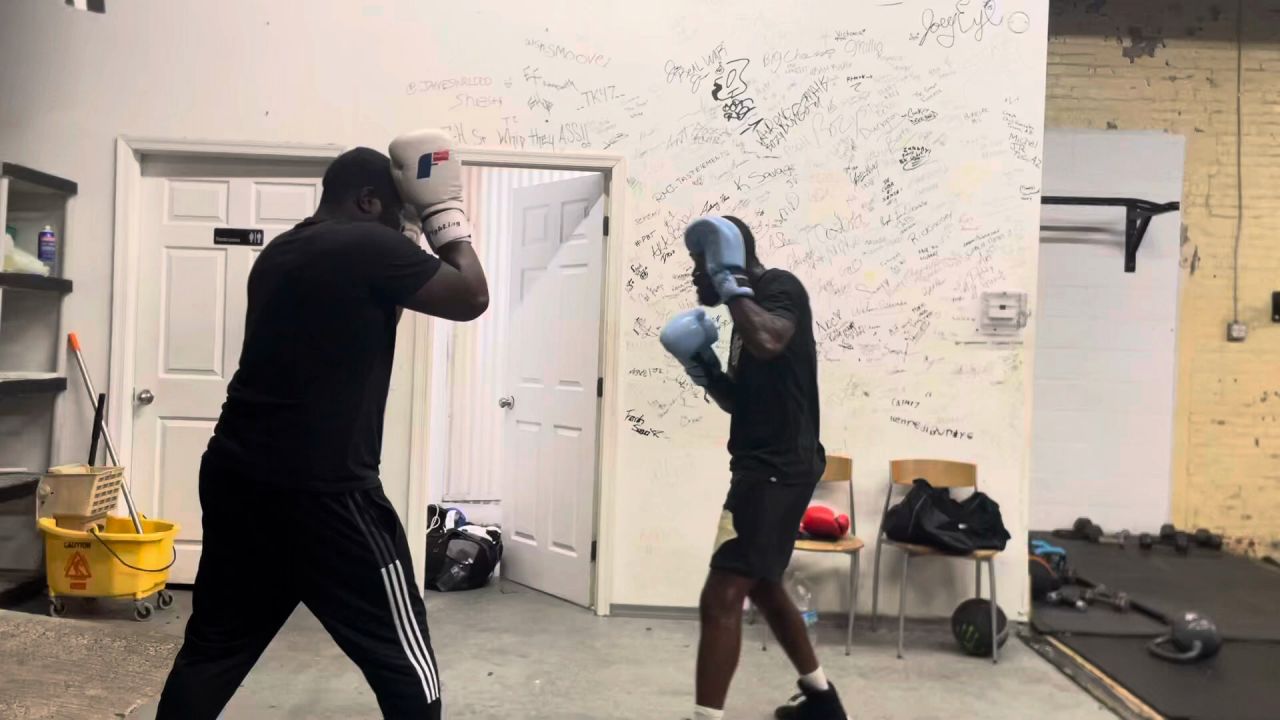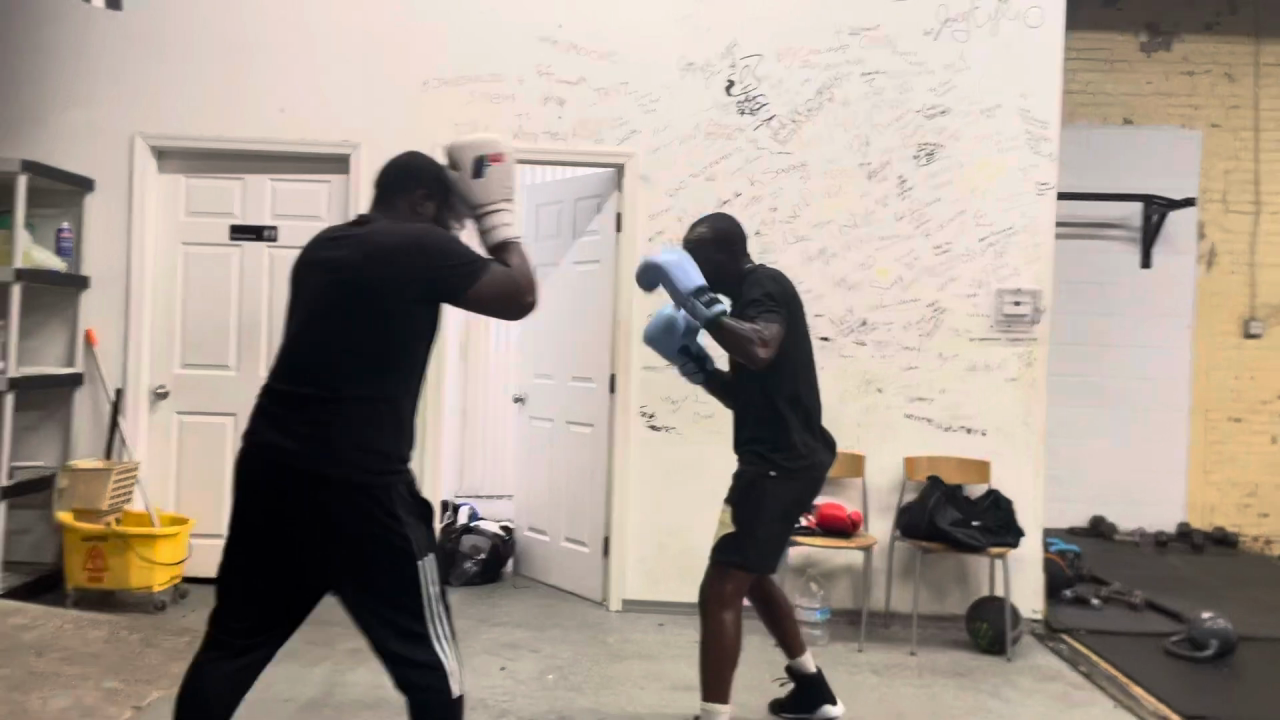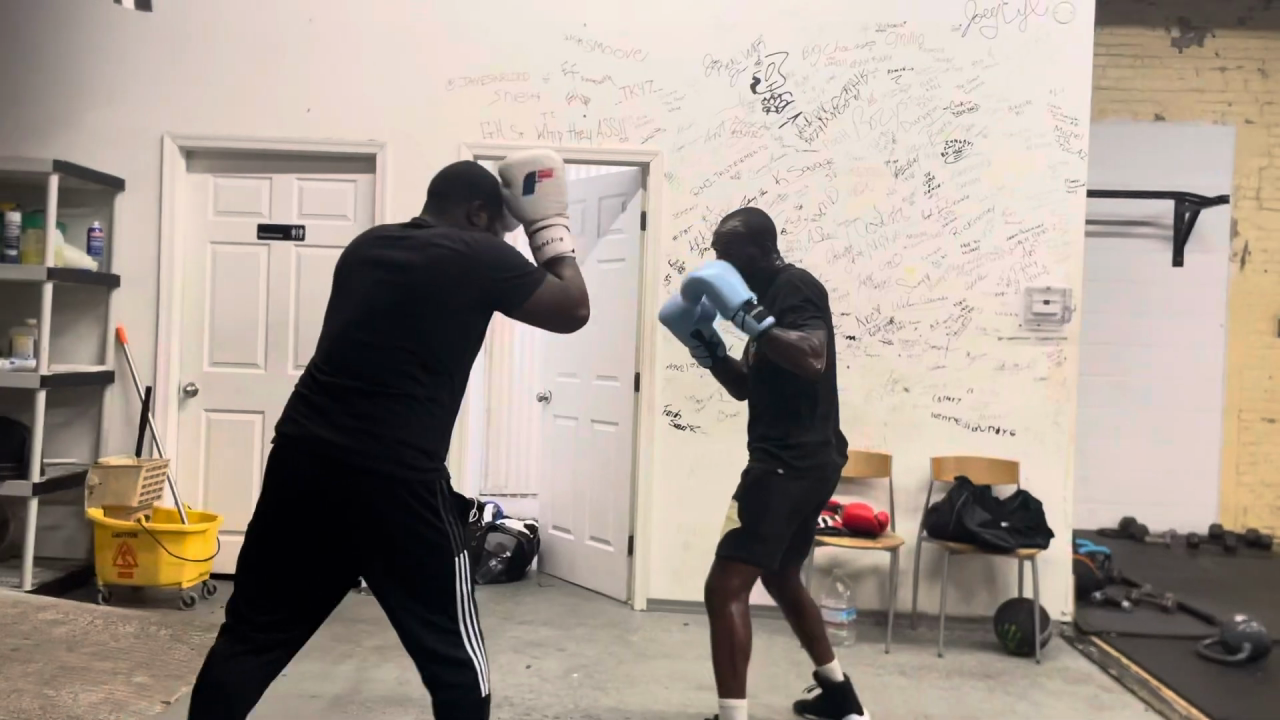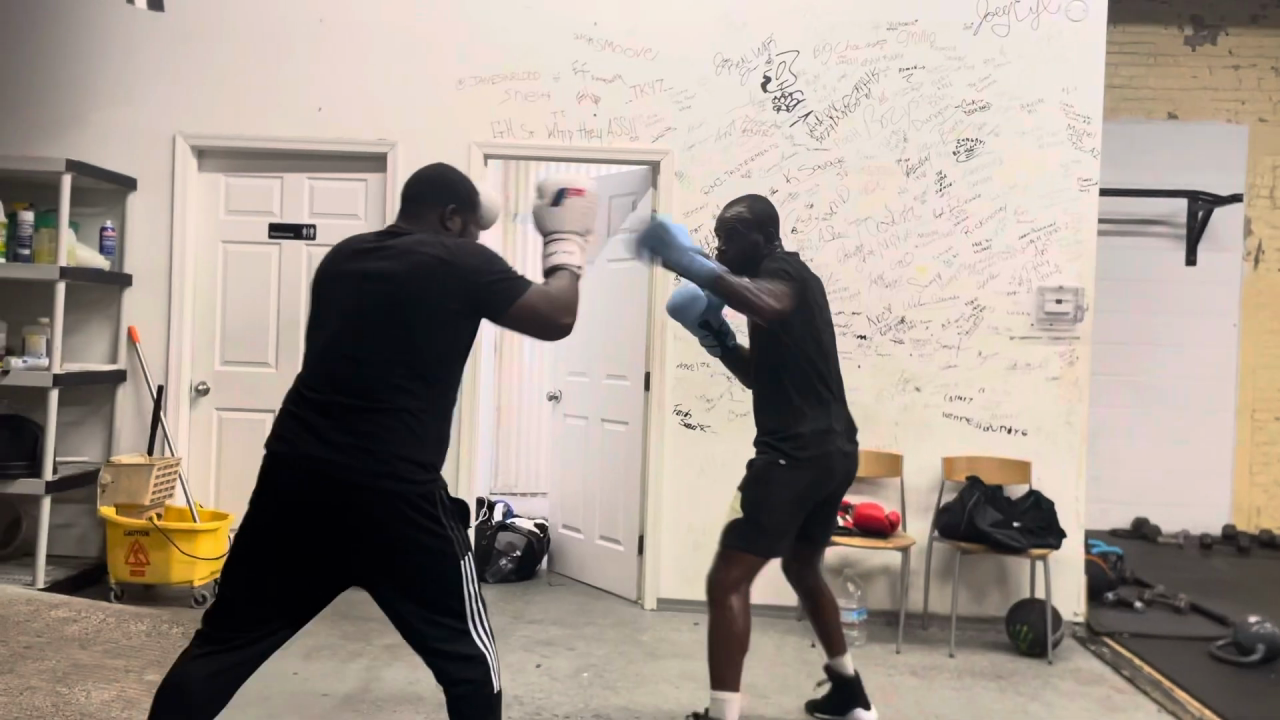
dt=0.2s
person 1, frame 1
left shoulder: (281, 252)
right shoulder: (370, 248)
right elbow: (471, 297)
left wrist: (419, 217)
right wrist: (443, 209)
left hip: (236, 476)
right hip: (322, 491)
left knee: (212, 648)
right knee: (403, 665)
person 1, frame 2
left shoulder: (324, 248)
right shoulder: (422, 250)
right elbow: (518, 297)
right wrist: (498, 210)
left hip: (269, 466)
right hip: (357, 483)
left knee: (233, 641)
right knee: (424, 659)
person 1, frame 3
left shoulder: (368, 246)
right shoulder: (478, 258)
right elbow: (572, 311)
right wrist: (549, 226)
left hip: (303, 459)
right hip: (394, 479)
left knee: (252, 636)
right knee: (455, 658)
person 1, frame 4
left shoulder: (343, 258)
right shoulder: (459, 265)
right elbow: (555, 317)
right wrist: (567, 241)
left hip: (295, 474)
right hip: (394, 491)
left knee: (225, 642)
right knee: (467, 661)
person 2, frame 1
left shoulder: (781, 288)
right shoulder: (755, 303)
left elbow: (768, 343)
left wrist: (728, 279)
right wrist: (703, 367)
left hip: (774, 470)
right hip: (774, 465)
left knee: (721, 598)
right knee: (762, 584)
person 2, frame 2
left shoulder: (767, 287)
right shoulder: (751, 295)
left elbow: (760, 351)
right elbow: (740, 392)
left wrist: (697, 300)
right wrist: (691, 359)
left hip: (778, 464)
right hip: (783, 459)
left knee: (718, 592)
right knee: (749, 576)
person 2, frame 3
left shoulder: (795, 287)
right shoulder: (774, 295)
left elbow: (814, 361)
right elbow: (746, 385)
left wrist: (747, 313)
right wrist: (704, 343)
left hip: (789, 462)
right hip: (805, 460)
left knee: (726, 587)
right knee: (781, 576)
person 2, frame 4
left shoulder: (786, 272)
right shoulder: (786, 279)
left elbow: (767, 303)
right elbow: (761, 376)
left wrist: (695, 262)
right wrist: (713, 335)
left hip: (794, 457)
right hip: (827, 451)
left knee: (726, 583)
right knee: (803, 567)
